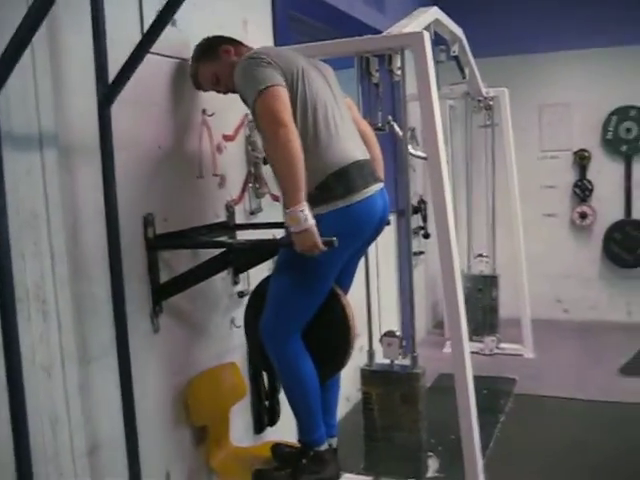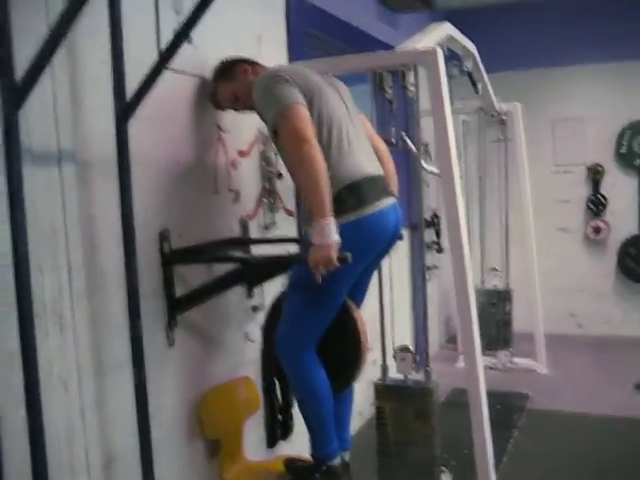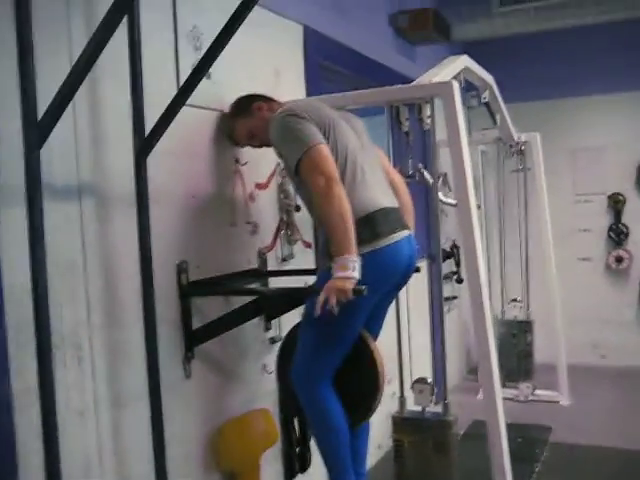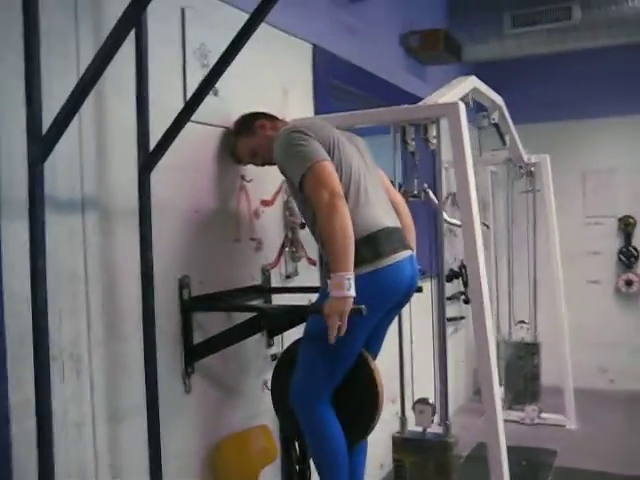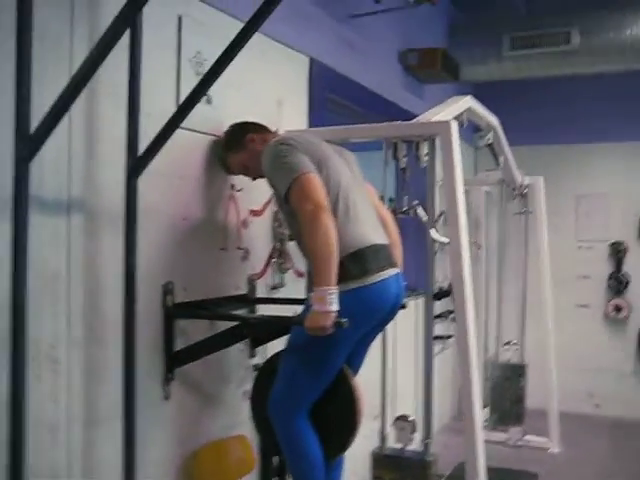
dt=0.2s
person 1, frame 1
left shoulder: (253, 63)
right shoulder: (308, 65)
left elbow: (281, 129)
right elbow: (364, 130)
left wrist: (296, 215)
left hip: (338, 205)
right hip: (370, 197)
left knee: (279, 331)
right ankle: (325, 442)
person 1, frame 2
left shoulder: (270, 82)
right shoulder: (323, 82)
left elbow: (304, 147)
right elbow: (380, 147)
left wrist: (322, 230)
left hip: (351, 218)
right hip: (383, 212)
left knee: (294, 345)
person 1, frame 3
left shoulder: (286, 119)
right shoulder: (339, 118)
left elbow: (328, 184)
right elbow: (396, 180)
left wrist: (344, 267)
left hip: (368, 251)
right hip: (399, 244)
left knee: (310, 378)
person 1, frame 4
left shoulder: (291, 137)
right shoulder: (342, 138)
left elbow: (332, 200)
right elbow: (396, 200)
left wrist: (341, 286)
left hip: (369, 270)
right hip: (401, 265)
left knee: (308, 395)
person 1, frame 5
left shoulder: (281, 149)
right shoulder: (332, 151)
left elbow: (318, 213)
right elbow: (385, 217)
left wrist: (323, 299)
left hip: (355, 288)
right hip: (388, 283)
left knee: (287, 408)
